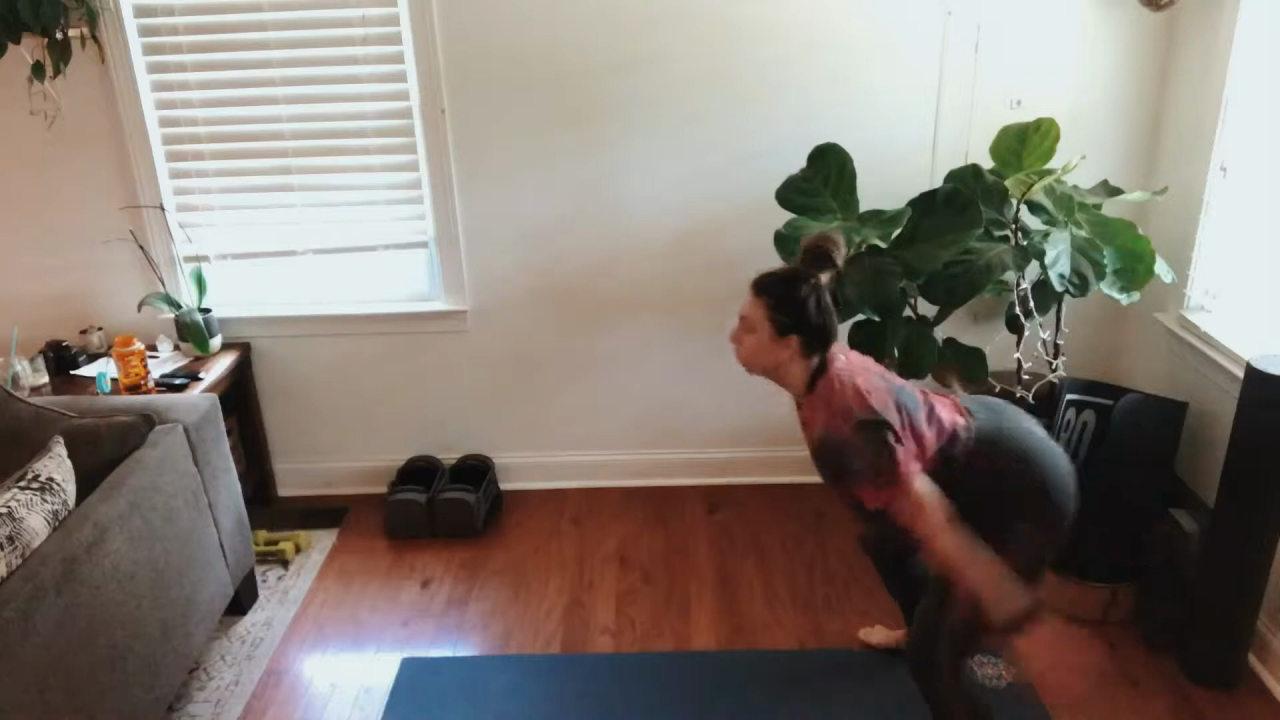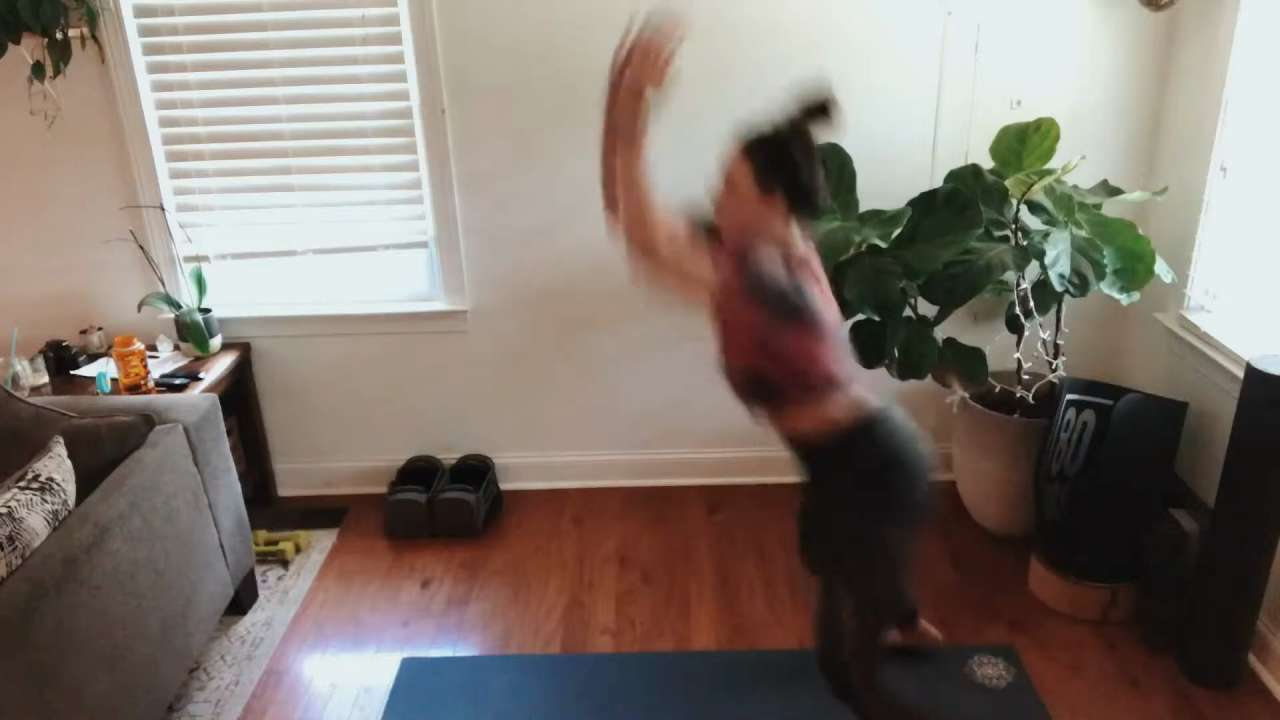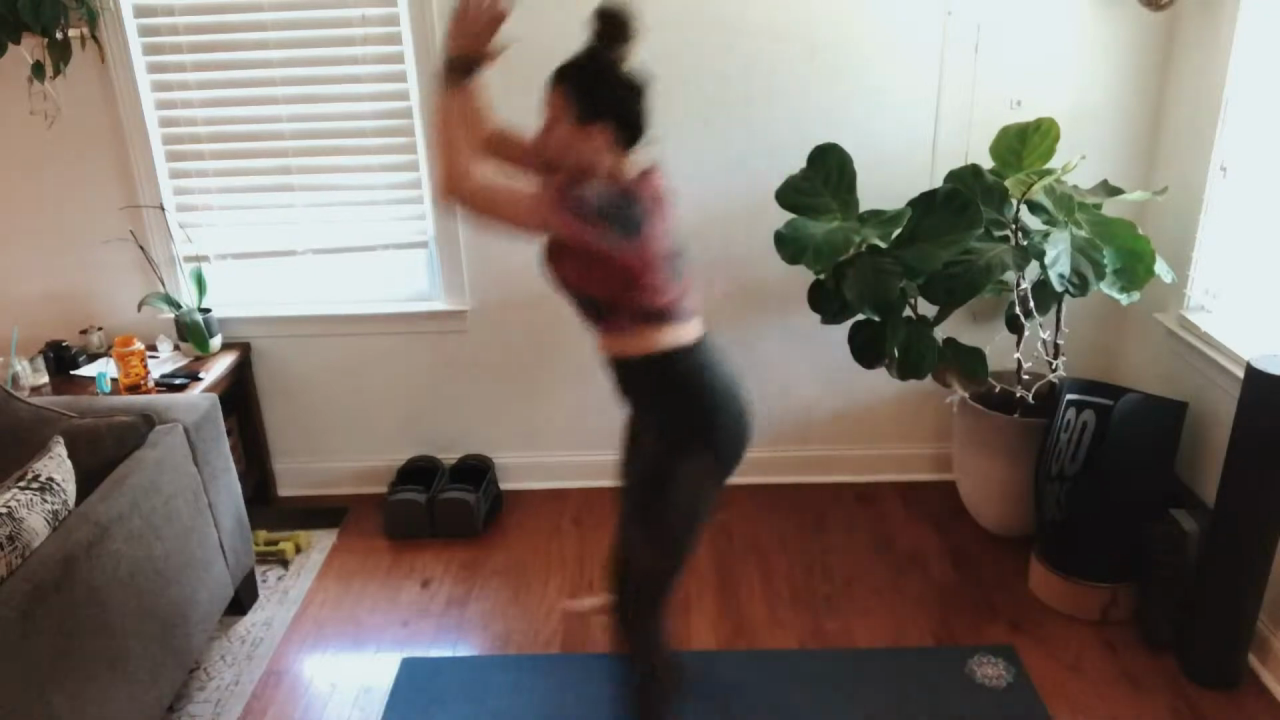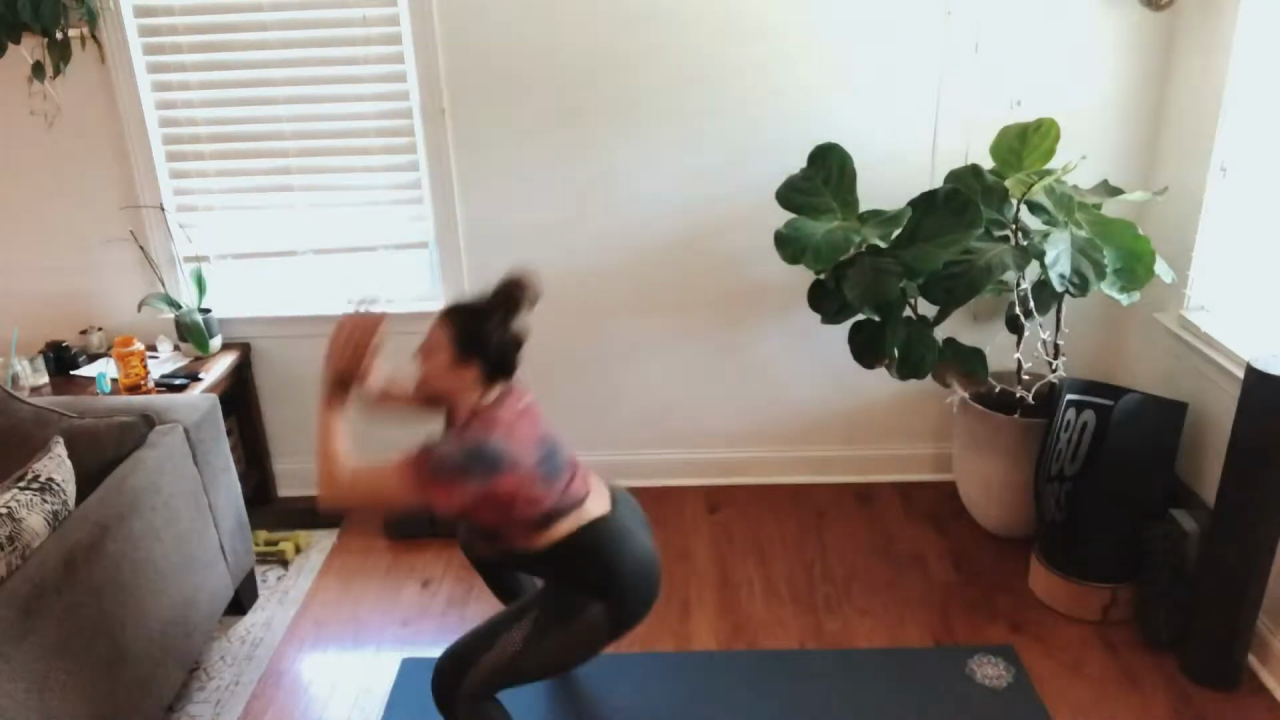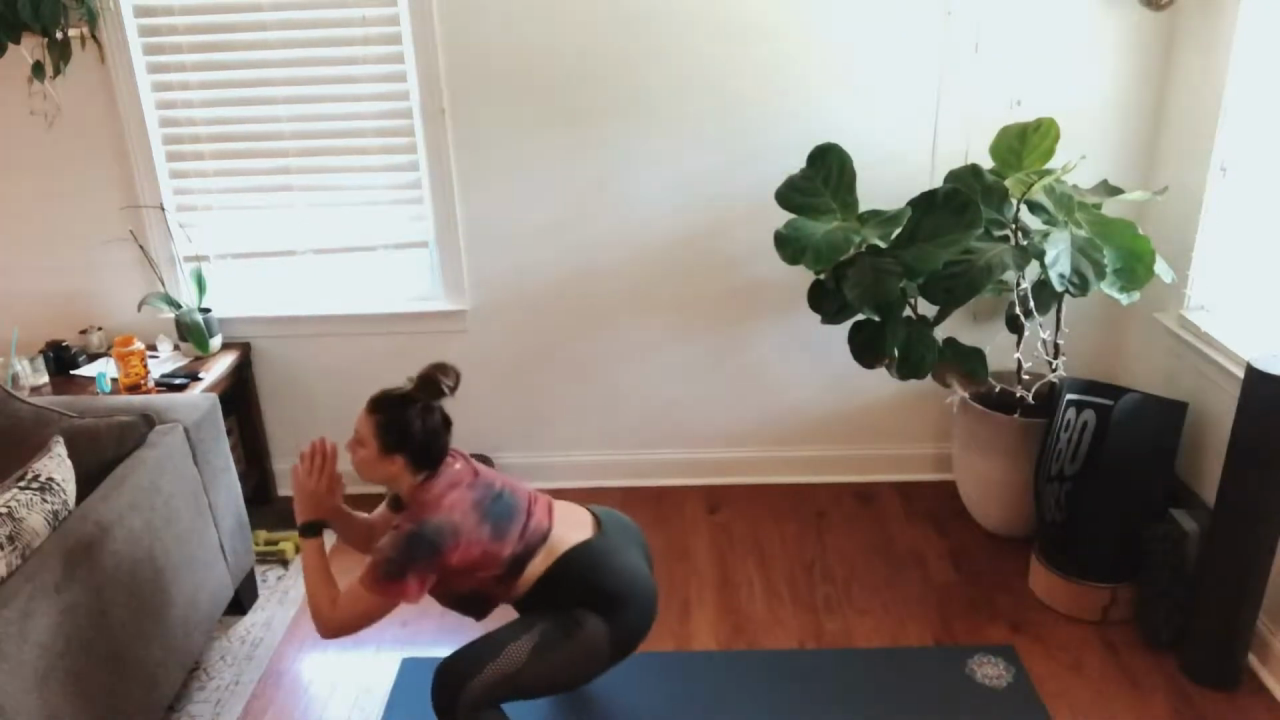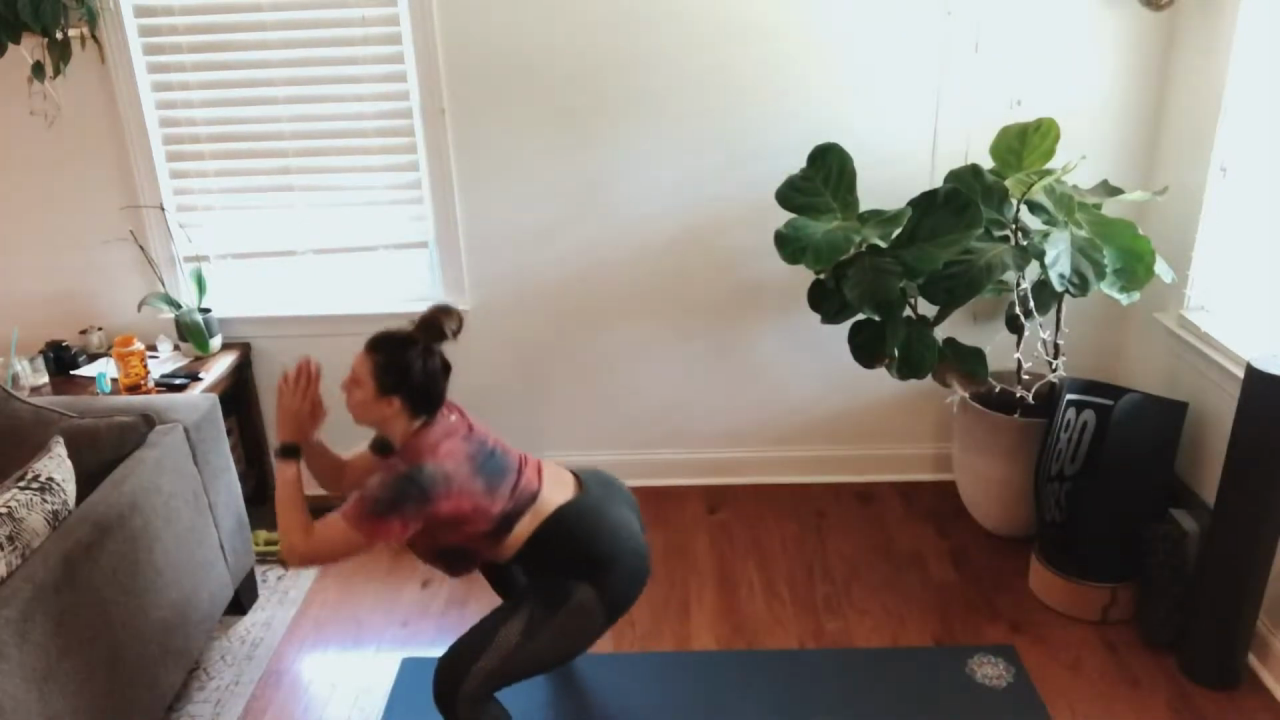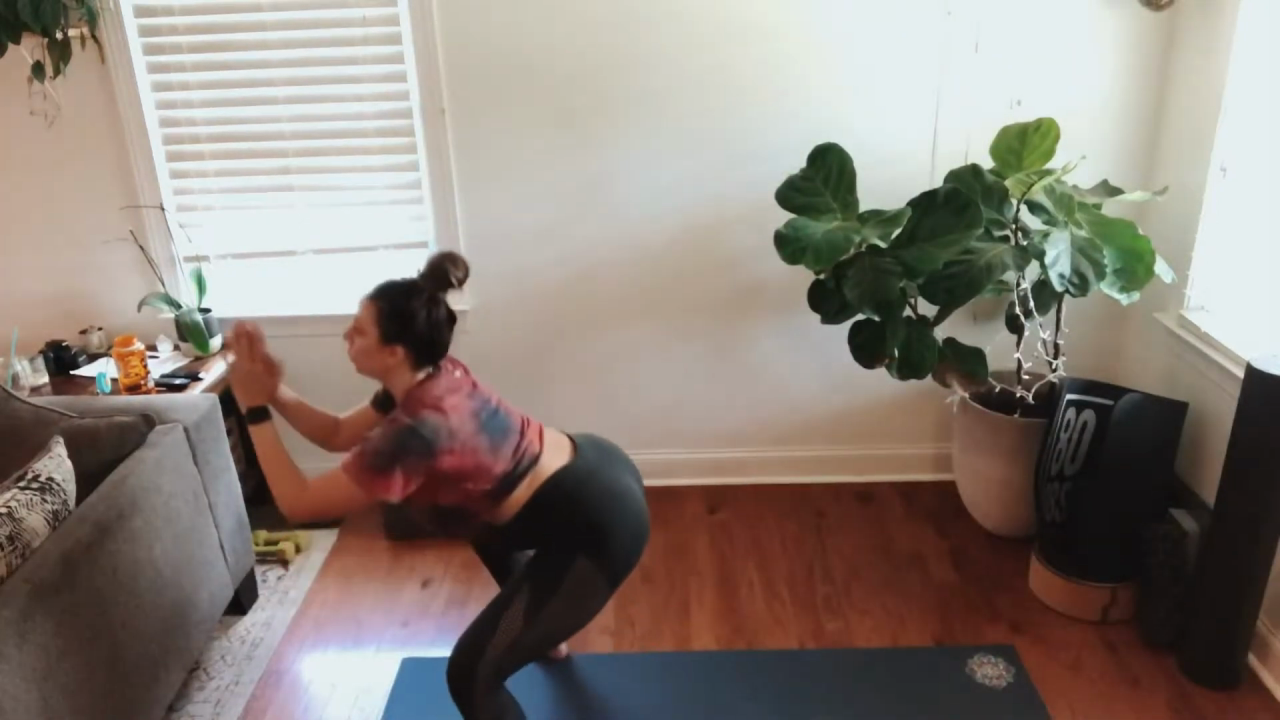
dt=0.3s
person 1, frame 1
left shoulder: (842, 422)
right shoulder: (821, 373)
left elbow: (932, 520)
left wrist: (1014, 613)
left hip: (1025, 494)
right hip: (989, 438)
left knee: (929, 659)
right knee: (882, 539)
right ankle: (926, 628)
person 1, frame 2
left shoulder: (766, 278)
right shoulder: (746, 249)
left elbow: (650, 248)
right elbow: (624, 206)
left wrist: (629, 130)
right wrist: (625, 114)
left hip: (872, 471)
right hip: (848, 453)
left knee: (844, 660)
right knee: (821, 551)
right ankle: (907, 624)
person 1, frame 3
left shoulder: (602, 202)
right shoulder: (616, 175)
left elbow: (462, 187)
right elbow: (487, 141)
left wrist: (459, 67)
right wrist: (468, 71)
left hip: (693, 412)
right hip: (677, 388)
left knee: (643, 603)
right knee: (638, 530)
right ankle: (638, 609)
person 1, frame 4
left shoulder: (470, 453)
right shoulder: (494, 397)
left elbow: (337, 489)
right elbow: (403, 393)
left wrist: (335, 391)
right wrist: (358, 382)
left hip: (611, 578)
right hip: (619, 523)
left knee: (456, 684)
right knee: (480, 543)
right ankle: (539, 641)
person 1, frame 5
left shoulder: (422, 532)
right shoulder: (440, 470)
left elbow: (331, 620)
right elbow: (369, 537)
left wrist: (309, 524)
right wrist: (330, 509)
left hip: (612, 600)
right ankle: (549, 652)
person 1, frame 6
left shoulder: (410, 479)
right shoulder: (434, 421)
left elbow: (299, 549)
right elbow: (342, 478)
left wrist: (287, 447)
right wrist: (305, 435)
left hip: (601, 564)
right hip: (602, 499)
left knee: (457, 686)
right ankle: (545, 634)
person 1, frame 7
left shoulder: (413, 433)
right shoulder: (433, 377)
left elbow: (300, 503)
right elbow: (341, 433)
left wrist: (256, 412)
right wrist: (275, 392)
left hip: (599, 526)
right hip: (599, 468)
left knee: (471, 675)
right knee: (489, 537)
right ankle: (545, 629)
